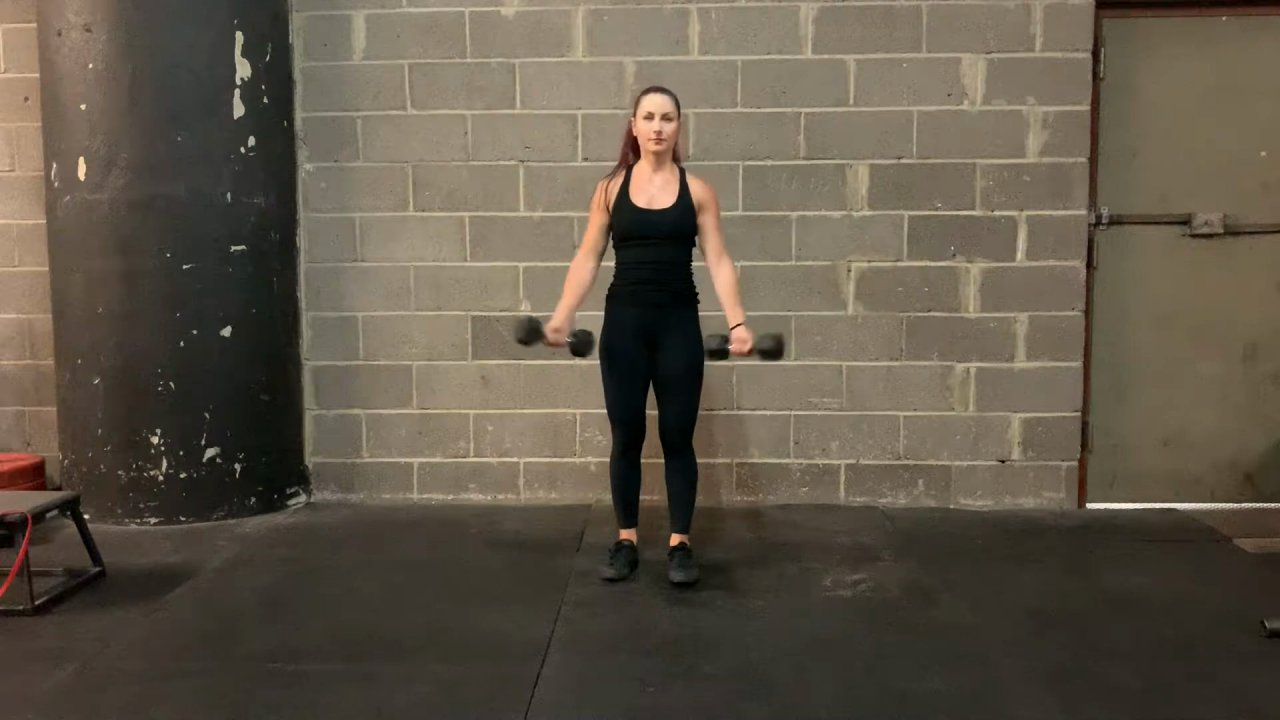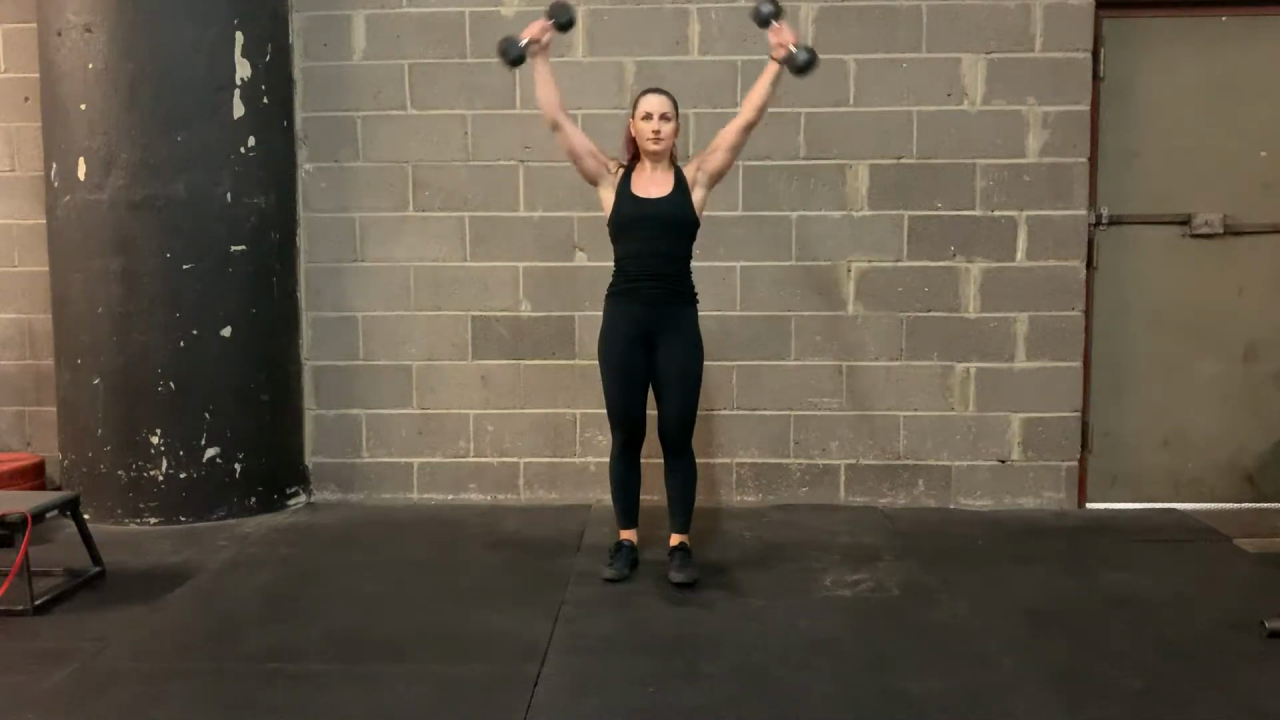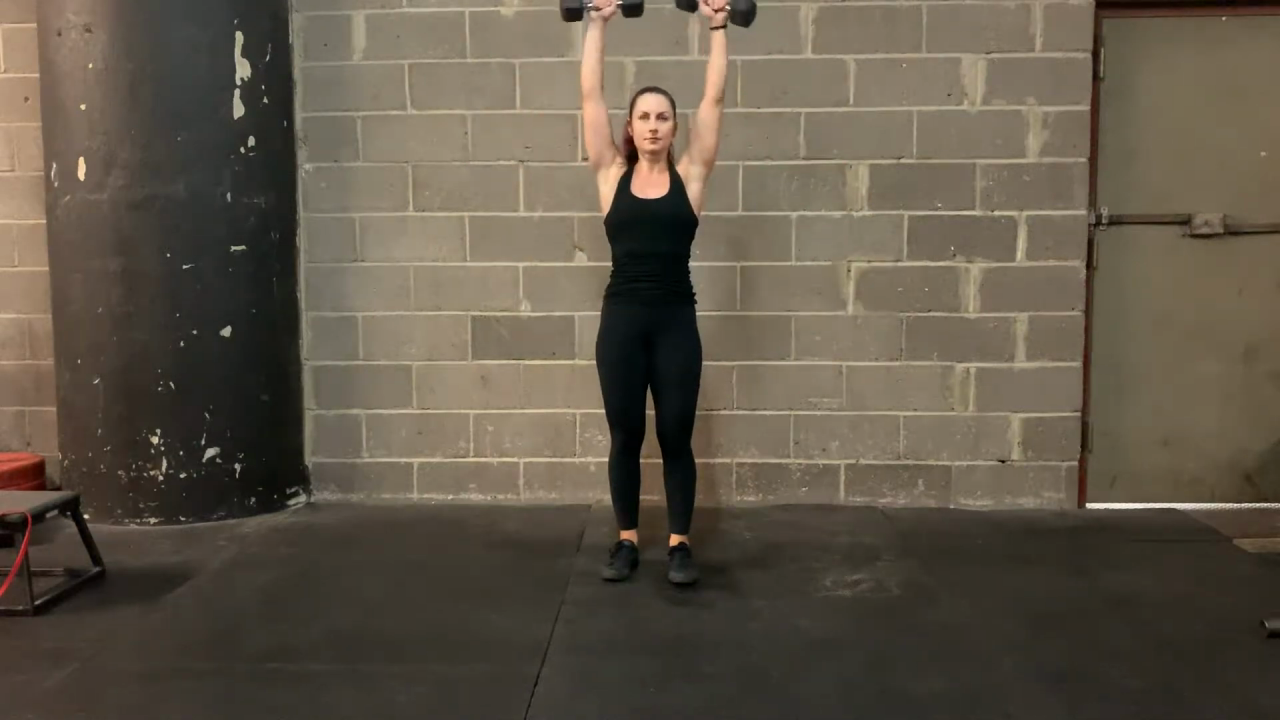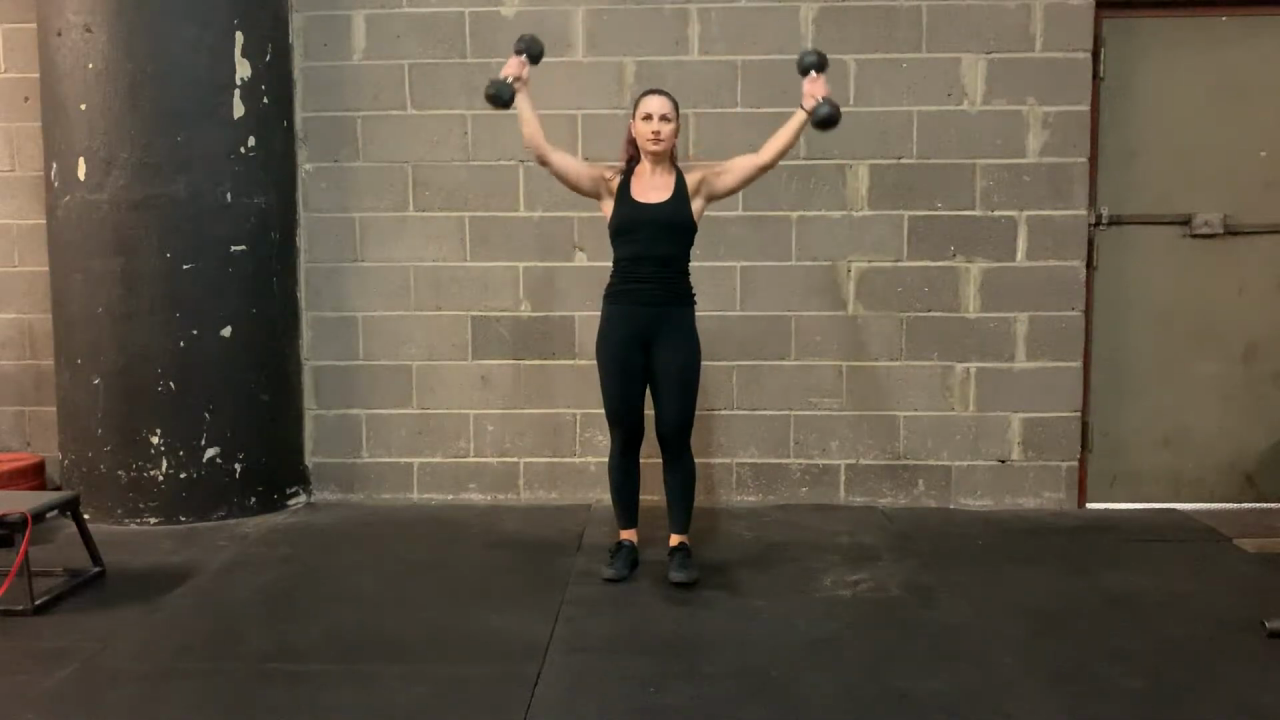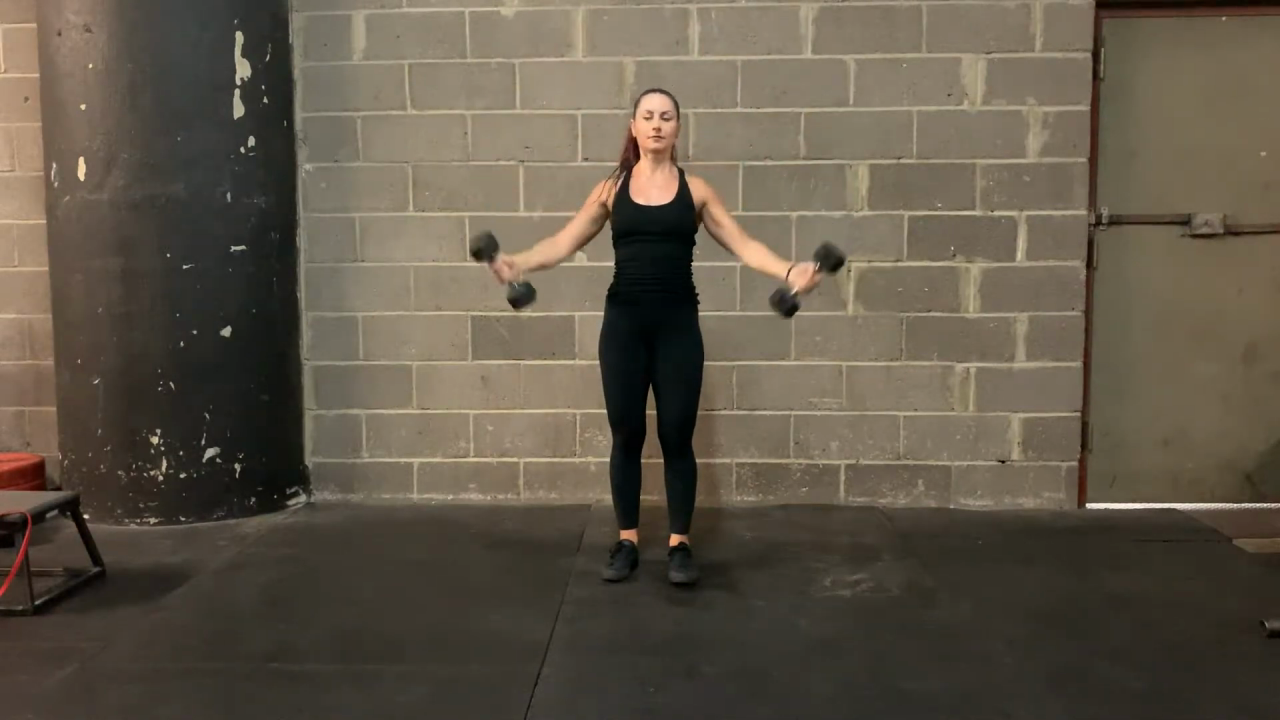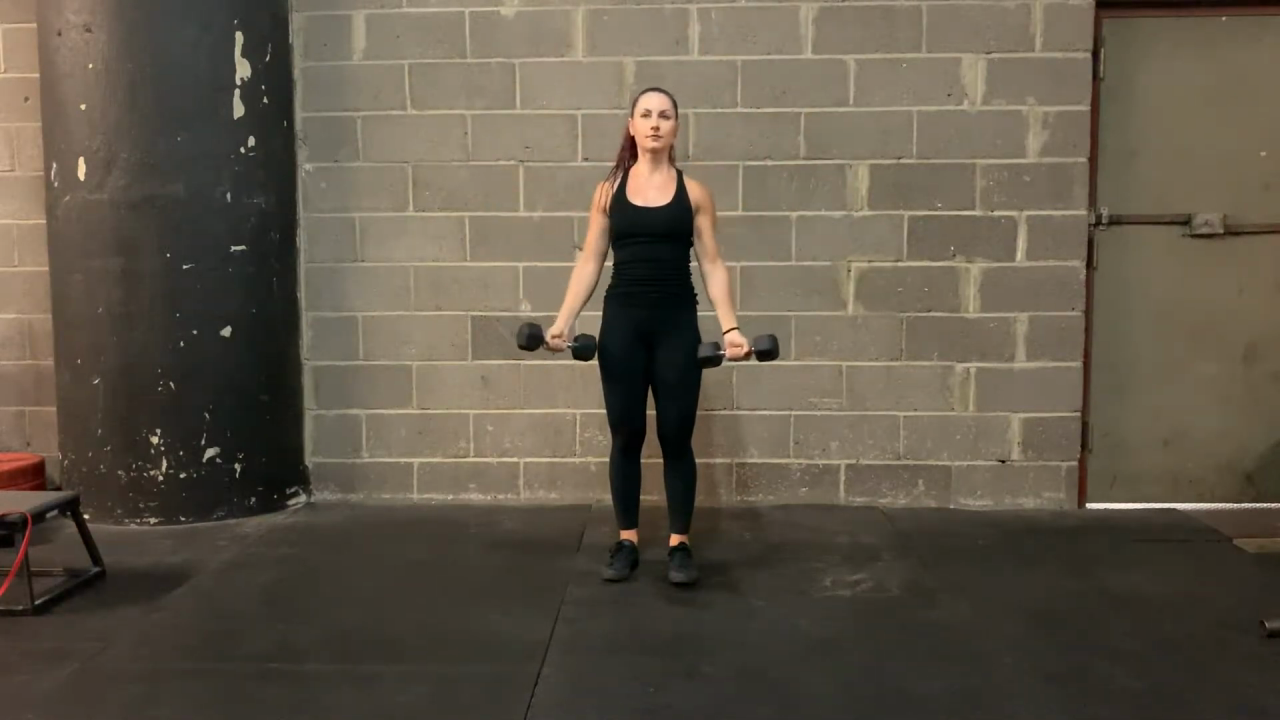
dt=0.7s
person 1, frame 1
left shoulder: (697, 189)
right shoulder: (610, 187)
left elbow: (718, 260)
right elbow: (587, 258)
left wrist: (737, 322)
right wrist: (562, 314)
left hip: (678, 320)
right hip: (624, 319)
left knee: (678, 436)
right knee: (626, 436)
left ankle: (680, 543)
right ankle: (626, 540)
person 1, frame 2
left shoulder: (694, 180)
right shoulder: (611, 180)
left elbow: (743, 124)
right elbow: (559, 123)
left wrist: (775, 62)
right wrist: (539, 57)
left hip: (677, 320)
right hip: (623, 318)
left knee: (677, 436)
right knee: (626, 435)
left ankle: (680, 542)
right ankle: (626, 539)
person 1, frame 3
left shoulder: (689, 177)
right shoulder: (612, 176)
left elbow: (713, 100)
right elbow: (590, 96)
left hip: (675, 321)
right hip: (621, 319)
left knee: (676, 437)
right knee: (625, 436)
left ankle: (679, 543)
right ankle: (626, 540)
person 1, frame 4
left shoulder: (695, 186)
right shoulder: (610, 184)
left elbow: (765, 158)
right elbow: (546, 155)
left wrist: (805, 109)
right wrist: (521, 93)
left hip: (675, 322)
right hip: (621, 320)
left knee: (675, 436)
right knee: (624, 436)
left ankle: (679, 543)
right ankle: (626, 541)
person 1, frame 5
left shoulder: (695, 189)
right shoulder: (611, 189)
left elbow: (742, 242)
right elbow: (564, 241)
left wrist: (791, 270)
right wrist: (518, 262)
left hip: (678, 322)
right hip: (624, 322)
left knee: (677, 437)
right knee: (626, 436)
left ankle: (679, 543)
right ankle: (626, 541)
person 1, frame 6
left shoulder: (694, 191)
right shoulder: (609, 189)
left elbow: (712, 264)
right elbow: (590, 261)
left wrist: (730, 327)
right wrist: (563, 320)
left hip: (677, 323)
right hip: (622, 321)
left knee: (676, 437)
right knee: (626, 436)
left ankle: (679, 545)
right ankle: (626, 541)
